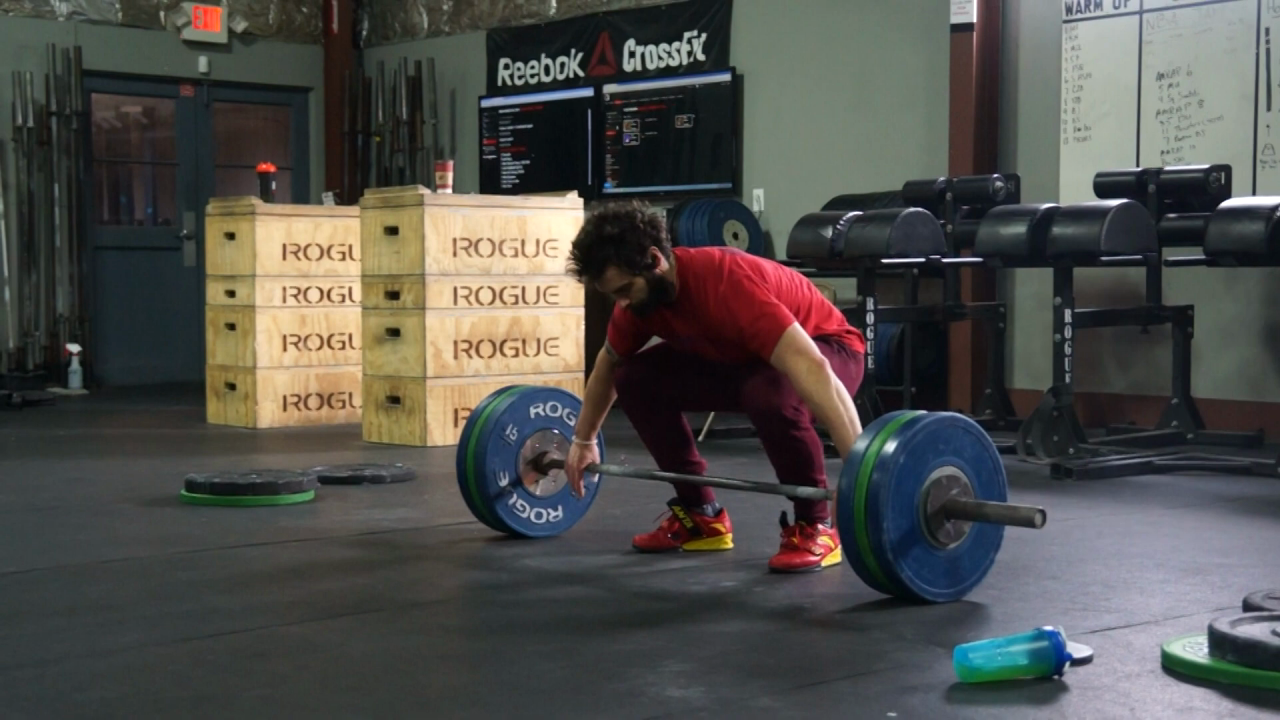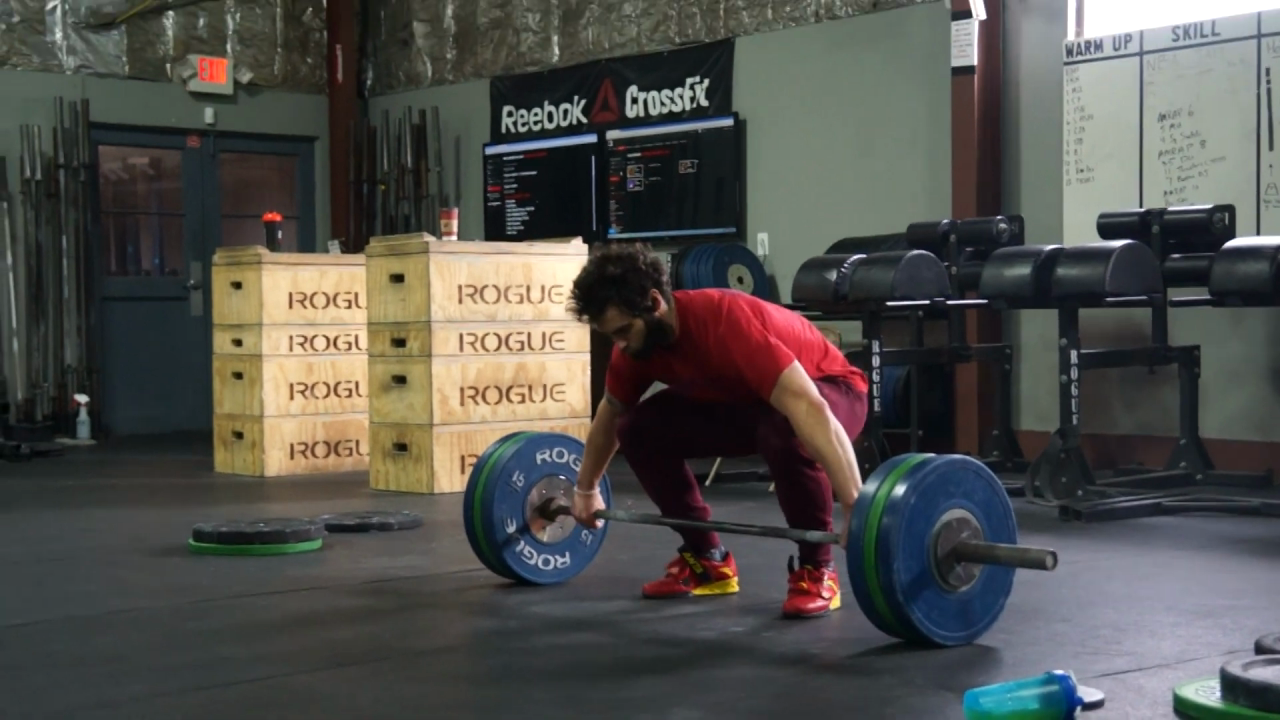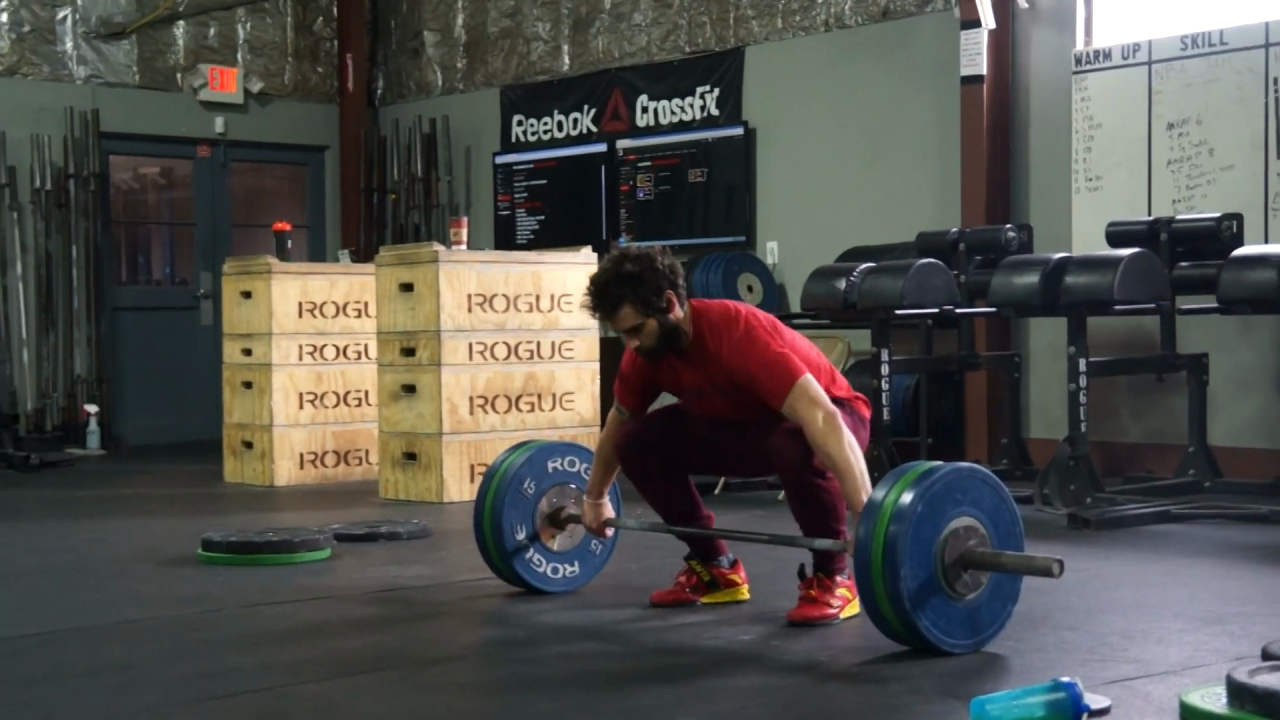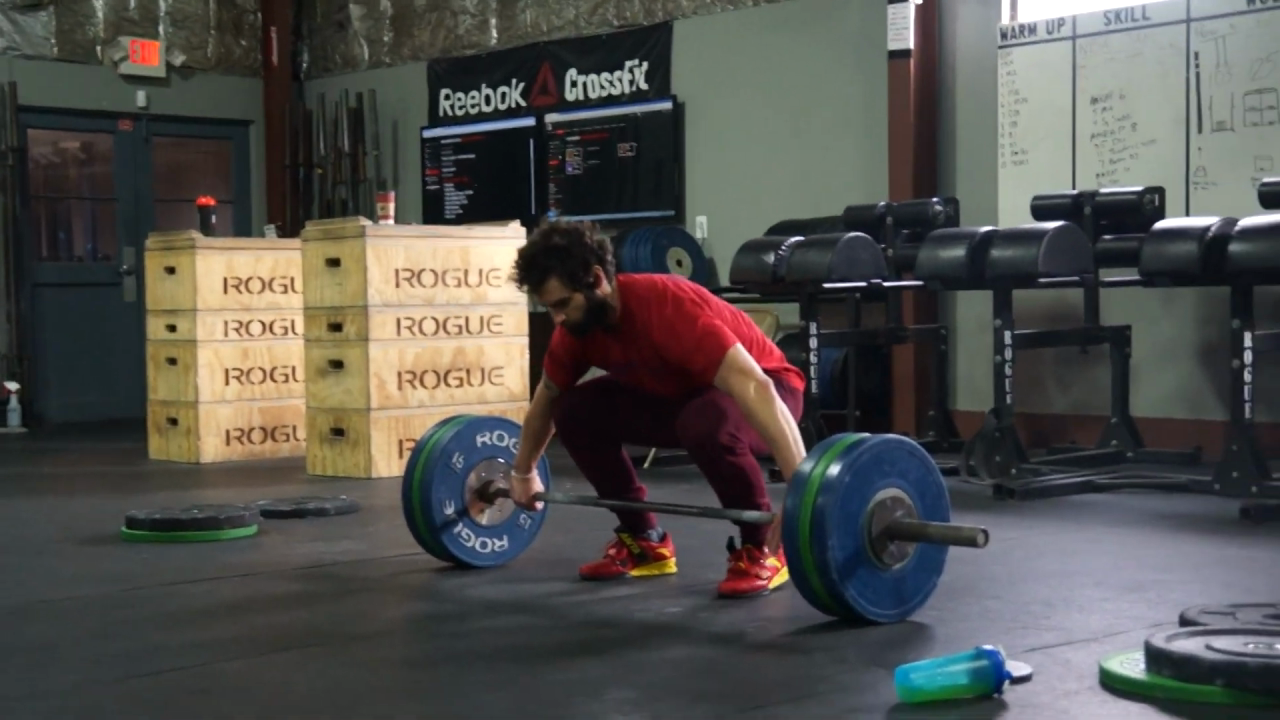
dt=0.5s
person 1, frame 1
left shoulder: (724, 283)
right shoulder: (636, 296)
left elbow: (810, 369)
right elbow: (608, 364)
right wrist: (583, 441)
left hip: (825, 349)
left knee: (771, 398)
right knee: (635, 379)
left ankle: (814, 527)
right ankle: (700, 514)
person 1, frame 2
left shoulder: (725, 323)
right shoulder: (635, 342)
left elbow: (810, 410)
right elbow: (610, 415)
left wrist: (856, 511)
right wrist: (586, 490)
left hip: (827, 388)
left knee: (786, 435)
right knee: (638, 429)
left ankle: (816, 570)
right ankle: (706, 558)
person 1, frame 3
left shoulder: (739, 334)
right shoulder: (646, 351)
left elbow: (821, 418)
right elbow: (618, 421)
right wrist: (595, 498)
left hip: (828, 414)
left knee: (800, 448)
right knee: (635, 444)
left ankle: (831, 579)
right ankle: (715, 567)
person 1, frame 4
left shoulder: (667, 307)
right shoulder: (576, 328)
left elbow: (753, 388)
right elbow: (546, 397)
right wrist: (523, 473)
left hip: (765, 387)
left knee: (706, 426)
right knee: (572, 410)
left ankle: (759, 550)
right ankle: (644, 539)
